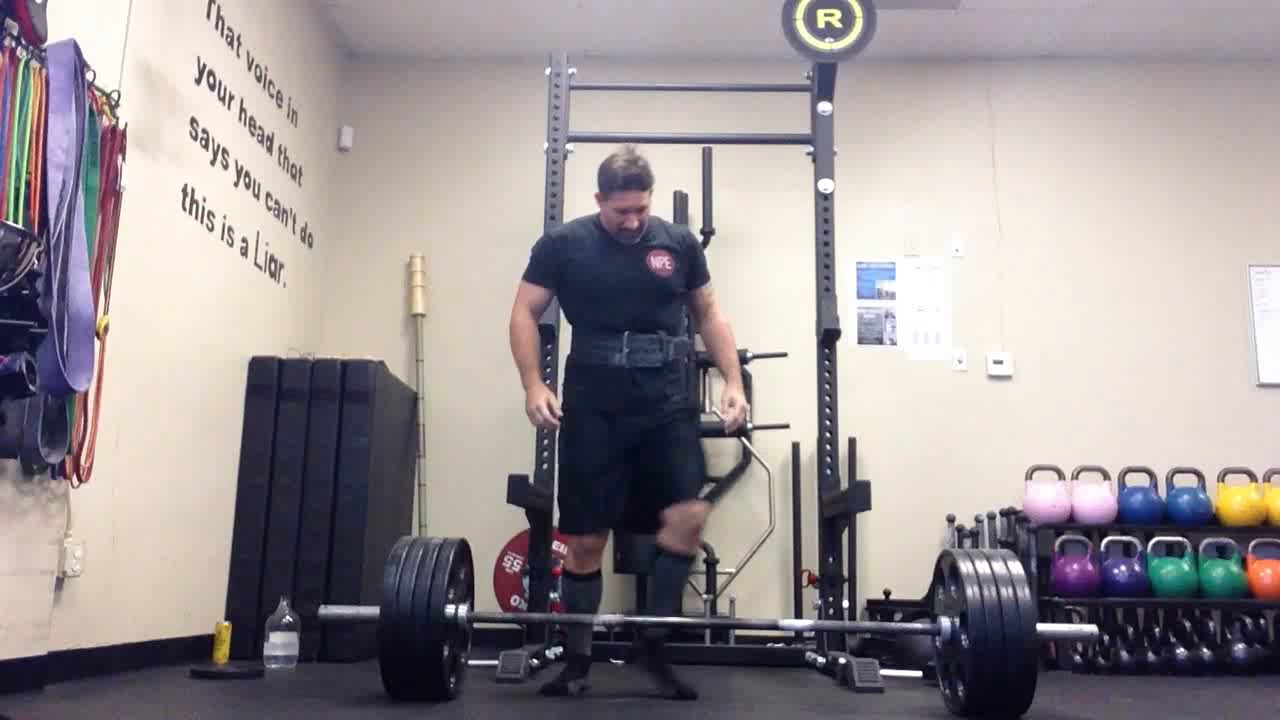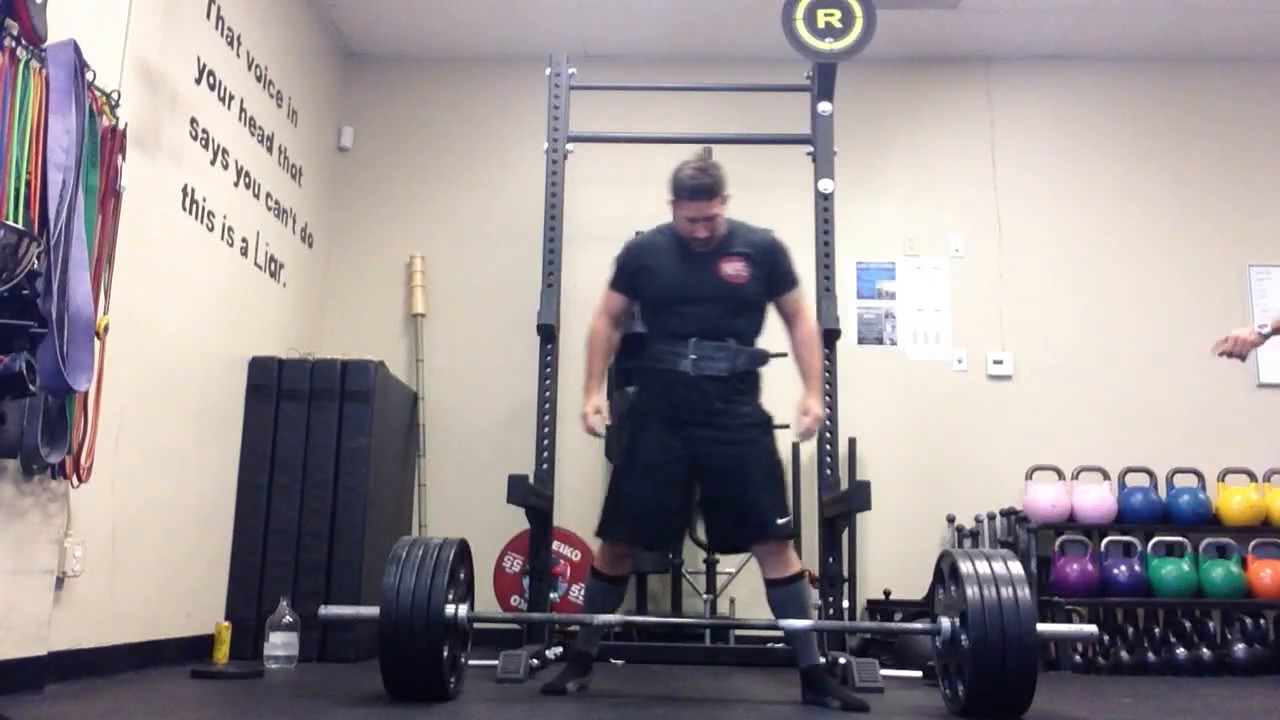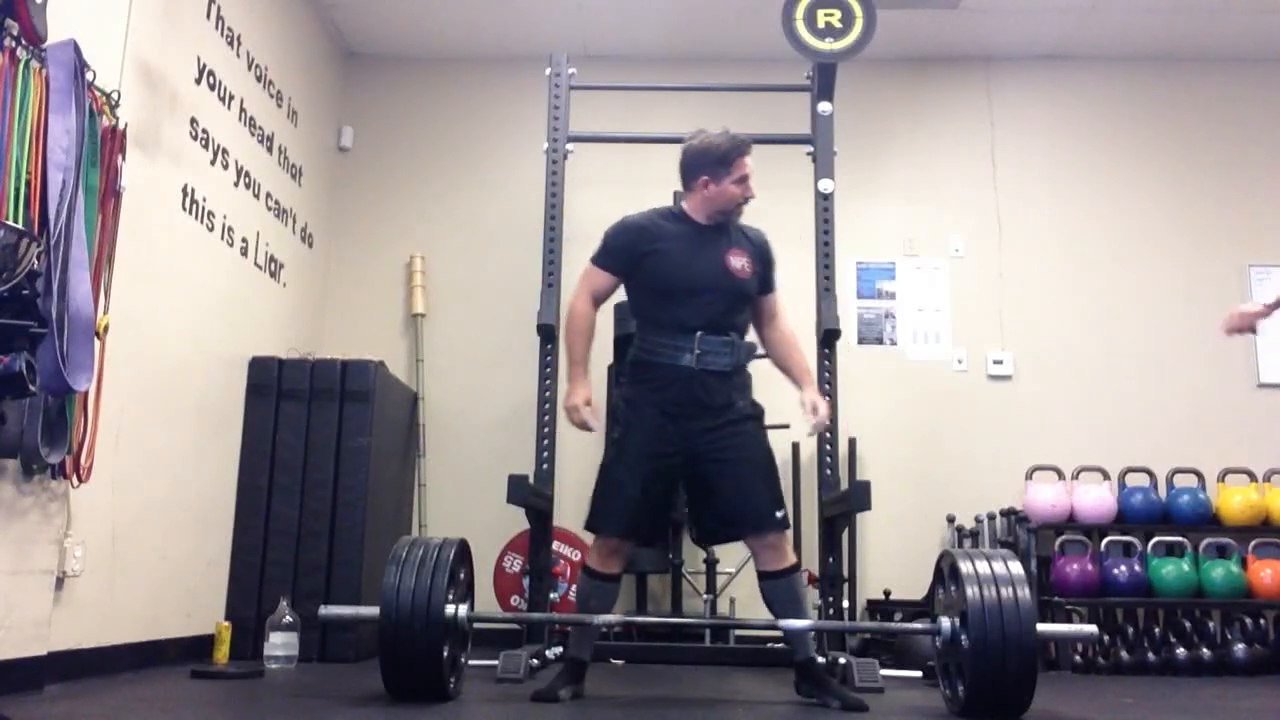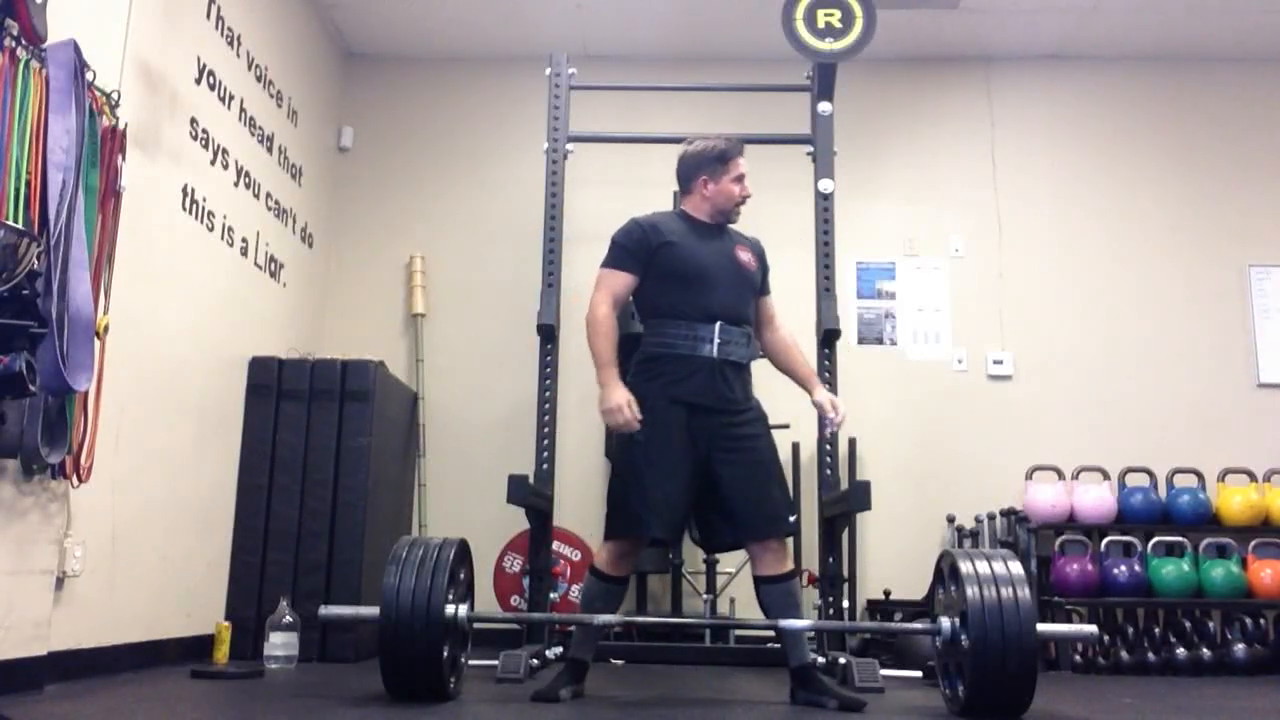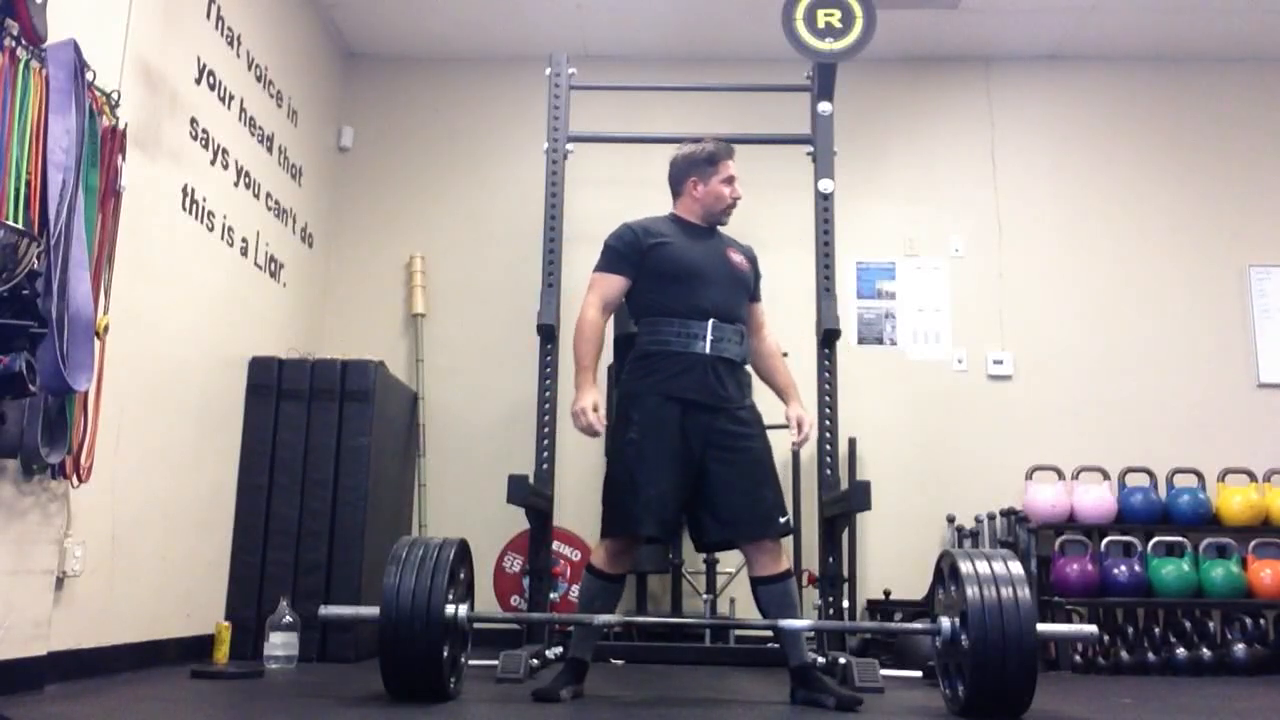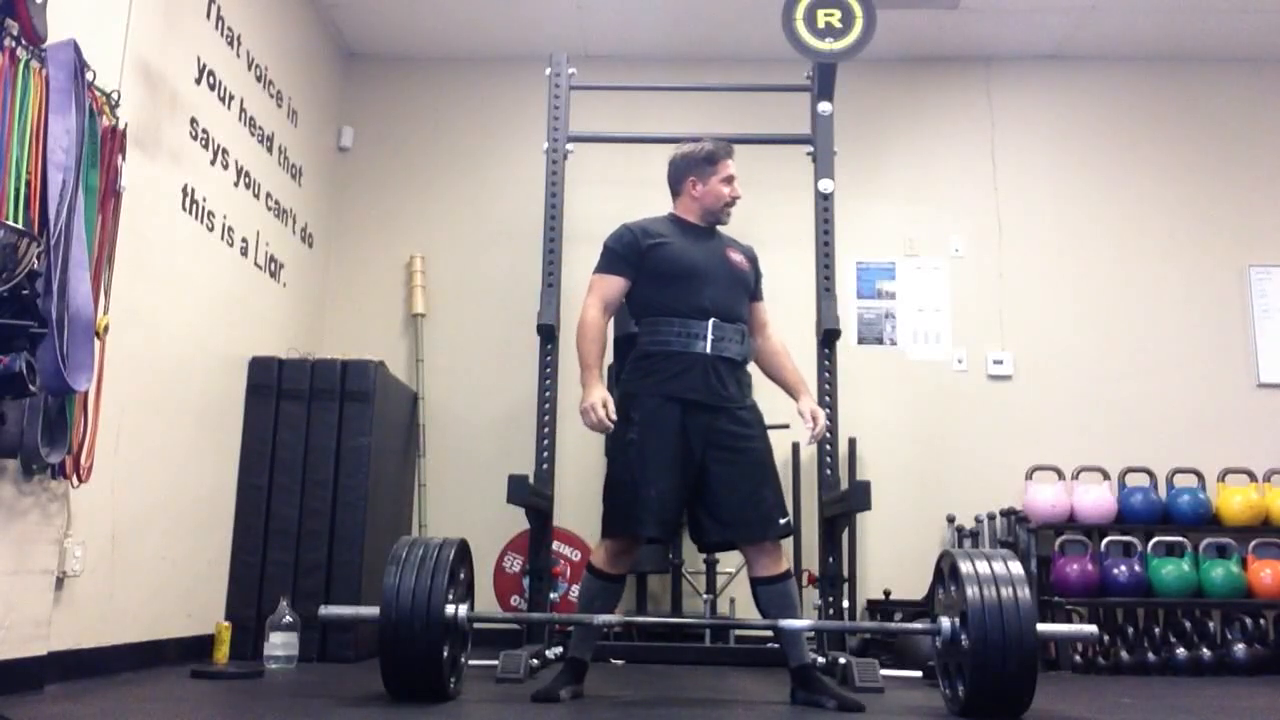
dt=0.5s
person 1, frame 1
left shoulder: (679, 243)
right shoulder: (562, 245)
left elbow: (709, 315)
right elbow: (525, 314)
left wrist: (733, 382)
right wrist: (534, 385)
left hip: (665, 400)
right hip: (593, 405)
left knee: (687, 516)
right knee: (585, 537)
left ankle: (655, 644)
right ankle: (577, 660)
person 1, frame 2
left shoulder: (761, 249)
right shoulder: (642, 253)
left elbow: (799, 318)
right elbow: (608, 321)
left wrist: (813, 391)
right wrist: (593, 390)
left hip: (737, 416)
right hip: (660, 415)
left knee: (774, 543)
right knee: (618, 543)
left ankle: (813, 674)
right ankle: (580, 659)
person 1, frame 3
left shoulder: (752, 245)
right shoulder: (638, 233)
left elbow: (771, 322)
right elbow: (584, 301)
left wrist: (806, 386)
right wrist: (578, 379)
left hip: (728, 410)
right hip: (651, 407)
left knee: (769, 535)
right knee: (612, 538)
left ankle: (809, 670)
right ankle: (574, 667)
person 1, frame 4
left shoulder: (749, 250)
right shoulder: (647, 232)
left elbow: (770, 329)
right elbow: (604, 306)
left wrist: (815, 386)
right wrist: (611, 383)
left hip: (736, 408)
right hip: (663, 406)
left knee: (771, 538)
right knee: (627, 539)
left ankle: (803, 674)
right ankle: (575, 667)
person 1, frame 5
left shoulder: (741, 255)
right shoulder: (639, 237)
left elbow: (759, 336)
right elbow: (595, 309)
left wrist: (792, 398)
right wrist: (586, 384)
left hip: (730, 409)
right hip: (656, 405)
left knee: (764, 538)
right knee: (621, 536)
left ankle: (803, 673)
right ankle: (574, 667)
person 1, frame 6
left shoulder: (741, 255)
right shoulder: (638, 238)
left elbow: (762, 335)
right elbow: (596, 309)
left wrist: (802, 394)
right wrist: (593, 384)
left hip: (731, 409)
right hip: (655, 405)
left knee: (764, 539)
right knee: (621, 537)
left ankle: (803, 673)
right ankle: (574, 667)
